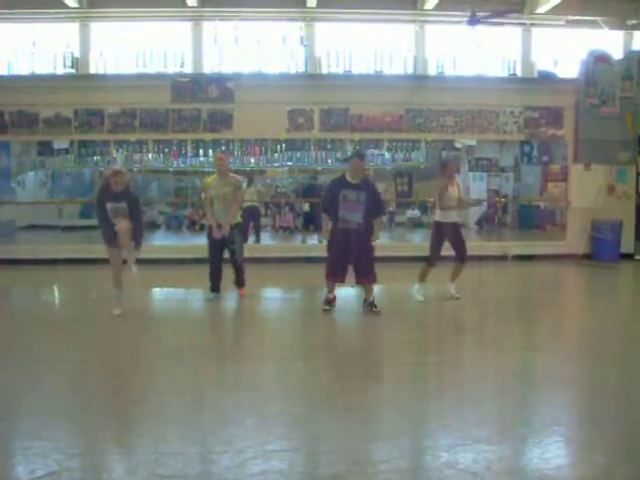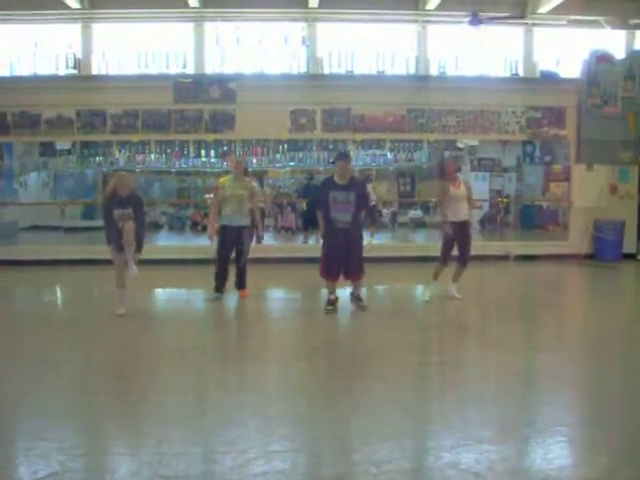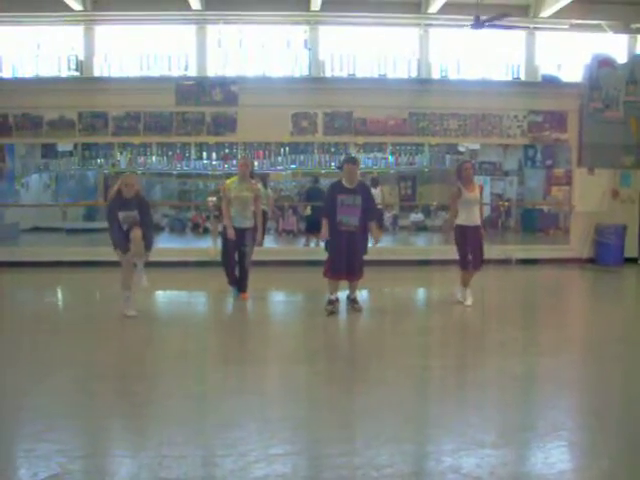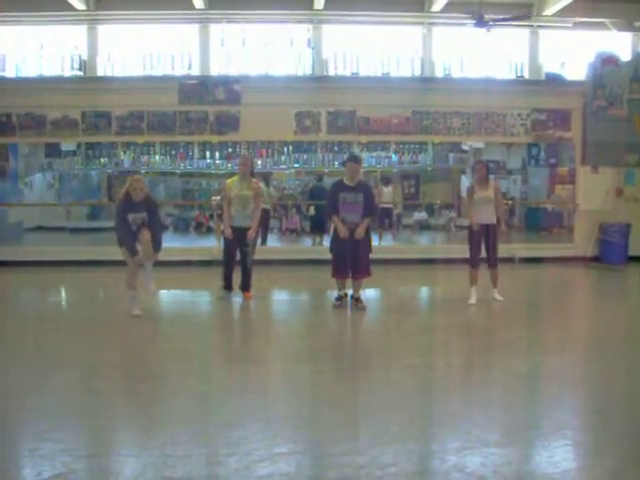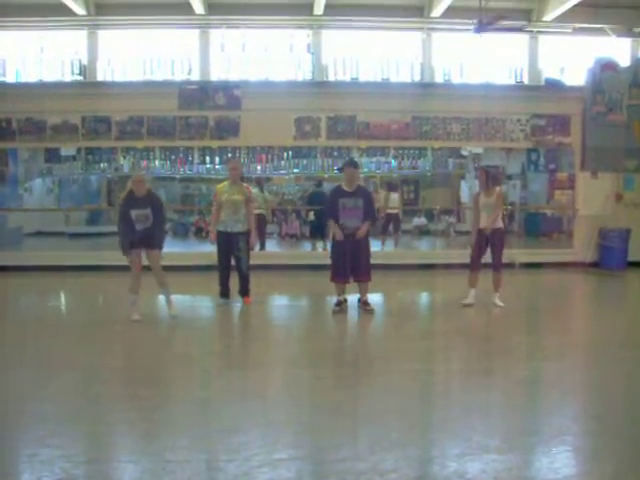
dt=0.4s
person 1, frame 1
left shoulder: (369, 186)
right shoulder: (336, 184)
left elbow: (378, 212)
right elbow: (326, 209)
left wrist: (376, 231)
right wrist: (326, 228)
left hip: (362, 234)
right hip: (339, 233)
left knee: (366, 267)
right knee: (334, 266)
left ankle: (369, 300)
right ankle: (329, 296)
person 1, frame 2
left shoulder: (358, 185)
right shoulder: (326, 184)
left elbow: (364, 206)
right elbow: (319, 207)
left wrist: (358, 220)
right wrist: (322, 225)
left hip: (353, 232)
right hip: (332, 232)
left knee: (355, 265)
right knee: (330, 265)
left ankle: (357, 294)
right ankle: (332, 297)
person 1, frame 3
left shoulder: (364, 189)
right shoulder: (334, 188)
left elbow: (371, 213)
right elbow: (326, 211)
left wrist: (374, 230)
right wrist: (324, 227)
left hip: (357, 235)
right hip: (337, 234)
left knee: (355, 267)
right knee: (334, 266)
left ankle: (352, 297)
right ankle: (332, 298)
person 1, frame 4
left shoulder: (365, 188)
right shoulder: (336, 187)
left elbow: (371, 211)
right elbow: (331, 211)
left wrist: (363, 227)
right wrist: (339, 226)
left hip: (360, 233)
right hip: (341, 232)
left knee: (360, 266)
right knee: (339, 265)
left ankle: (356, 296)
right ankle: (341, 294)
person 1, frame 5
left shoulder: (364, 193)
right shoulder: (335, 193)
left elbow: (371, 215)
right elbow: (329, 216)
left wrist: (365, 227)
right wrist: (335, 228)
left hip: (360, 237)
right hip: (341, 237)
left knee: (362, 269)
right knee: (339, 269)
left ankle: (364, 300)
right ankle: (341, 299)
person 2, frame 1
left shoulder: (131, 196)
right shoulder: (102, 195)
left elbow: (137, 219)
right elbow: (102, 221)
left wrist: (138, 244)
right wrist: (111, 243)
left hip: (128, 230)
right hip: (111, 233)
left knee: (121, 227)
right knee: (115, 267)
left ankle: (131, 261)
right ankle: (118, 303)
person 2, frame 2
left shoulder: (136, 199)
right shoulder: (109, 200)
left elbow: (140, 223)
right elbow: (109, 226)
left wrist: (139, 248)
right wrist: (119, 249)
left hip: (130, 232)
right hip: (114, 234)
left knee: (129, 226)
right knee: (119, 267)
left ankle: (131, 262)
right ankle: (121, 303)
person 2, frame 3
left shoulder: (141, 201)
right shoulder: (114, 202)
left elbow: (148, 224)
right elbow: (113, 227)
left wrist: (148, 248)
right wrist: (124, 250)
left hip: (135, 230)
right hip: (120, 236)
left knee: (136, 235)
right knee: (127, 266)
left ankle: (141, 270)
right ankle: (127, 304)
person 2, frame 4
left shoulder: (150, 203)
right shoulder: (123, 203)
left elbow: (156, 225)
right elbow: (123, 229)
left wrist: (156, 248)
right wrist: (133, 252)
left hip: (142, 229)
right hip: (126, 235)
left knee: (146, 236)
right knee: (132, 266)
left ankle: (149, 275)
right ankle: (133, 303)
person 2, frame 5
left shoulder: (154, 200)
right shoulder: (126, 201)
left elbow: (161, 223)
right elbow: (123, 225)
left wrist: (159, 243)
right wrist: (125, 247)
left hip: (151, 238)
right hip: (134, 239)
left knee: (156, 270)
right knee: (135, 271)
left ankle: (169, 302)
right ankle: (133, 307)
person 3, frame 1
left shoulder: (236, 180)
right shoulder: (209, 182)
left elbow: (237, 204)
right elbow: (208, 205)
left wrist: (227, 224)
right wrist: (213, 225)
left hip: (232, 224)
right hip: (215, 226)
left knee: (237, 257)
right knee: (214, 259)
left ankle: (240, 285)
right ankle: (214, 289)
person 3, frame 2
left shoulder: (250, 184)
right shoulder: (223, 183)
left elbow: (254, 207)
right elbow: (215, 205)
left wrist: (259, 227)
right wrist: (211, 225)
left hip: (244, 225)
right hip: (226, 225)
left knee: (242, 258)
right knee: (222, 258)
left ankle: (242, 286)
right ankle: (218, 289)
person 3, frame 3
left shoulder: (255, 187)
right shoulder: (228, 184)
left elbow: (258, 211)
right elbow: (224, 207)
left wrist: (259, 231)
right wrist: (229, 227)
left hip: (248, 228)
right hip: (230, 227)
left knee: (245, 261)
right knee: (227, 258)
left ankle: (243, 289)
right ankle: (234, 283)
person 3, frame 4
left shoulder: (256, 185)
right shoulder: (229, 183)
left elbow: (258, 208)
right elbow: (226, 206)
left wrist: (254, 228)
right wrist: (227, 226)
left hip: (248, 227)
right hip: (232, 226)
left knee: (247, 260)
right knee: (228, 259)
left ankle: (246, 289)
right ankle: (227, 288)
person 3, frame 5
left shoulder: (246, 189)
right shoulder: (220, 188)
left elbow: (250, 213)
right elbow: (215, 211)
left wrist: (253, 234)
right wrist: (212, 230)
left hip: (241, 231)
right hip: (223, 231)
left knee: (243, 264)
right knee: (223, 265)
left ankle: (245, 294)
right ankle: (224, 295)
person 4, frame 1
left shoulder: (456, 184)
right shoulder: (443, 185)
left elbow: (460, 204)
right elbow: (441, 206)
left wrist: (472, 204)
right wrist: (456, 206)
left hip: (454, 224)
right hip: (441, 224)
left knee: (462, 256)
right knee: (432, 258)
left ankle: (451, 286)
right ankle: (419, 288)
person 4, frame 2
left shoulder: (464, 183)
right shoulder: (444, 186)
left elbow: (470, 202)
right elbow: (442, 208)
left wrist: (476, 206)
right wrist: (446, 225)
left hip: (464, 223)
right hip: (451, 224)
left knee: (464, 259)
right knee: (444, 258)
left ankle: (453, 287)
right ankle: (430, 287)
person 4, frame 3
left shoulder: (479, 188)
right shoulder: (459, 189)
left elbow: (480, 208)
right elbow: (453, 210)
left wrist: (481, 227)
left hip: (475, 228)
right hip: (461, 227)
left knee: (478, 262)
right knee: (464, 262)
left ankle: (460, 288)
right ankle: (467, 294)
person 4, frame 4
left shoulder: (494, 187)
right shoulder: (471, 188)
left elbow: (499, 206)
right elbow: (469, 207)
left wrist: (502, 223)
right wrist: (472, 221)
left hip: (491, 225)
right hip: (476, 226)
left knee: (493, 260)
right knee: (474, 259)
left ankle: (495, 291)
right ankle: (473, 293)
person 4, frame 5
left shoulder: (498, 192)
right shoulder: (478, 196)
left elbow: (498, 211)
right elbow: (477, 216)
left wrist: (489, 226)
right wrist: (474, 235)
left hip: (496, 230)
right hip: (481, 230)
left knee: (497, 263)
right knee: (474, 261)
left ankle: (496, 297)
right ankle: (472, 296)
